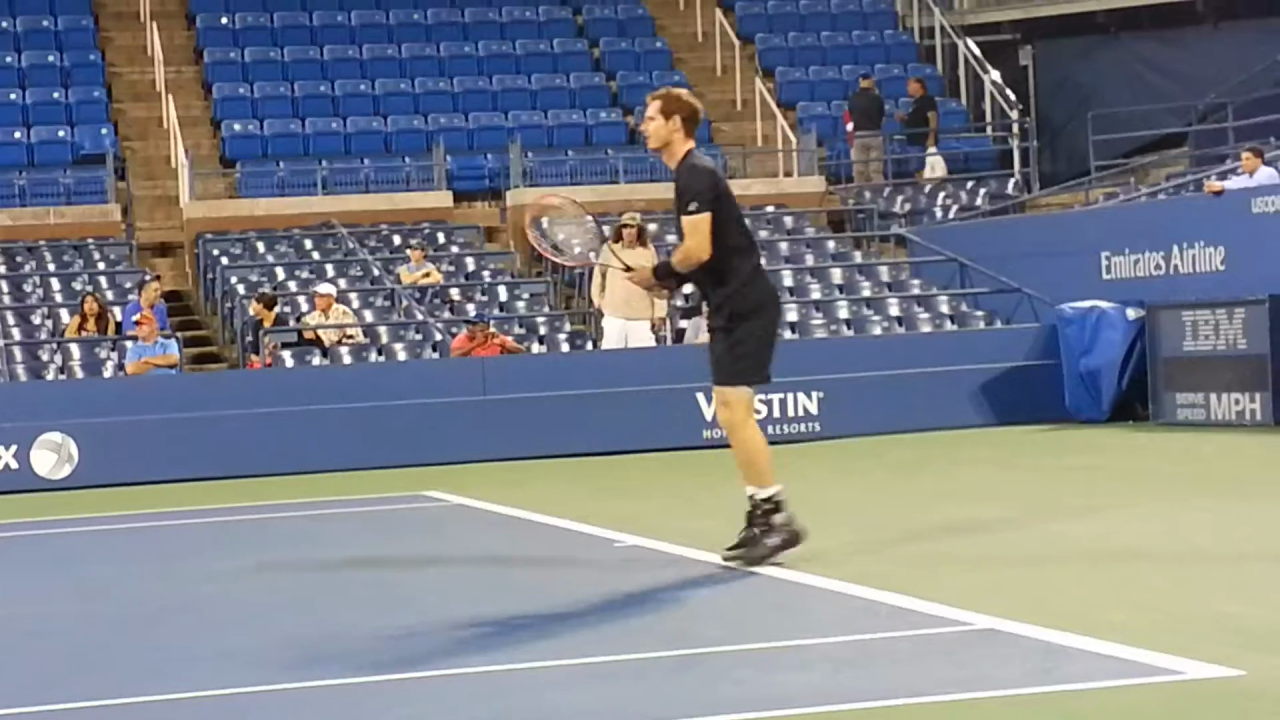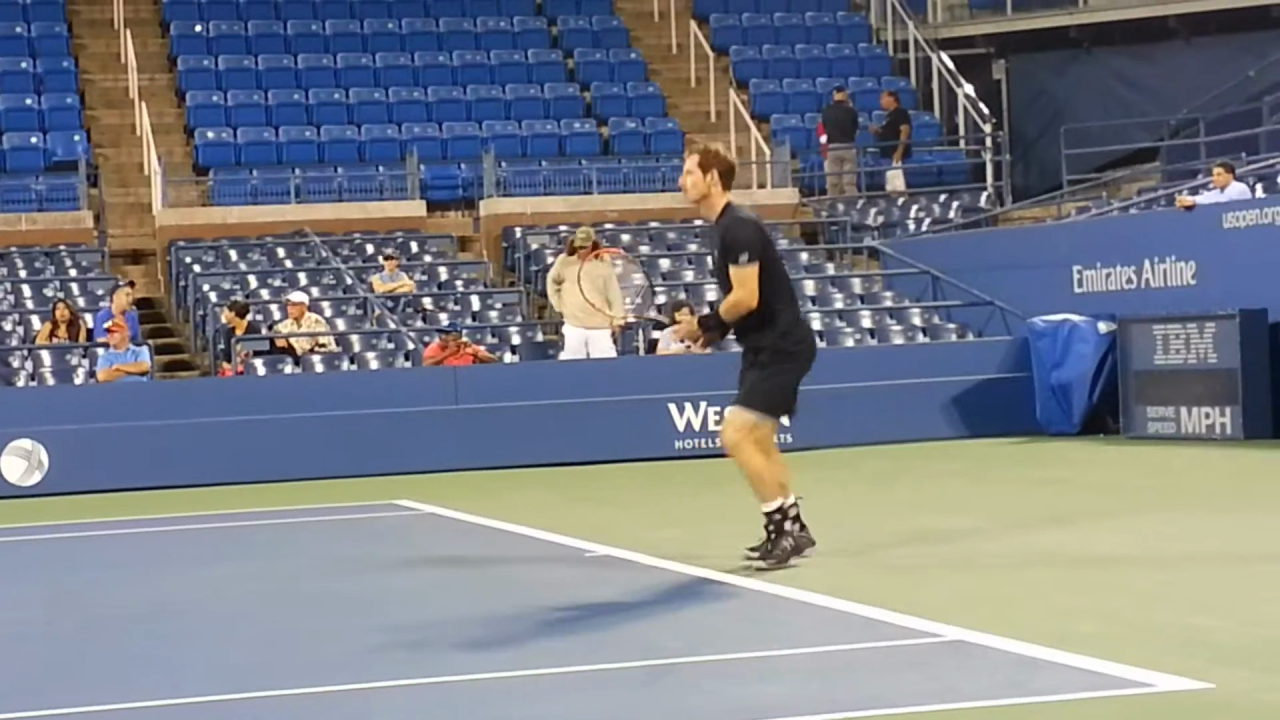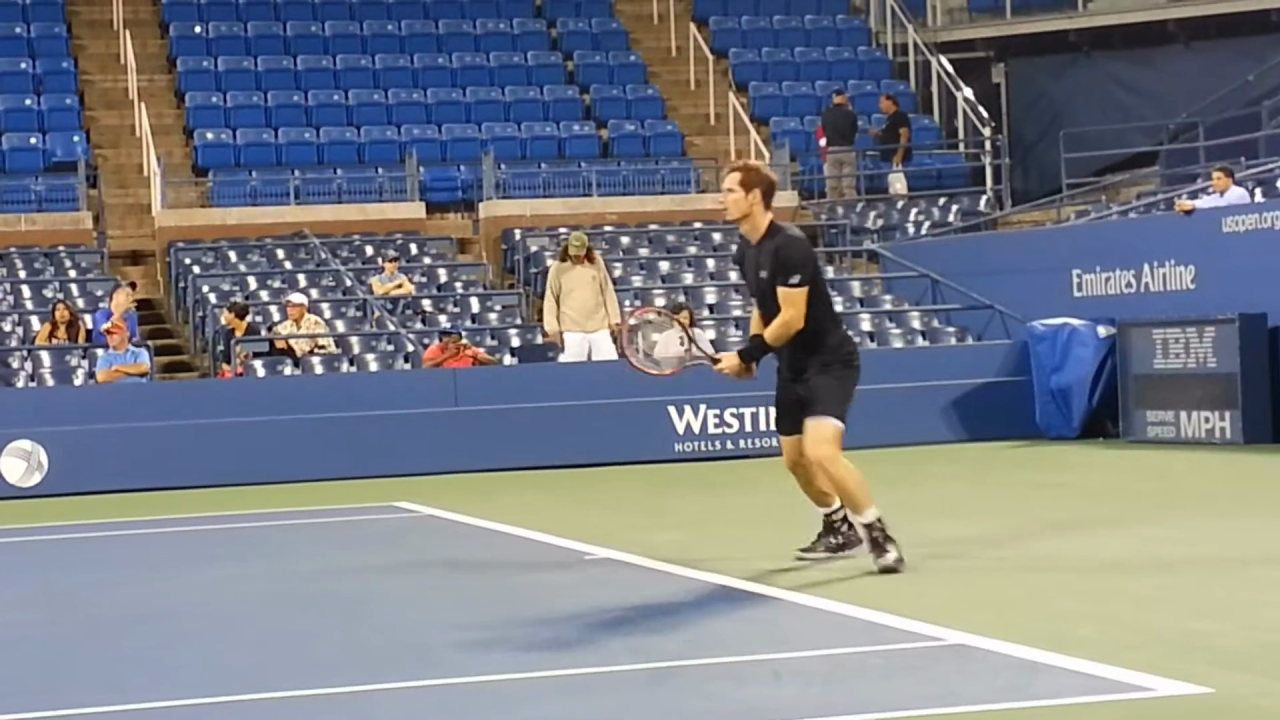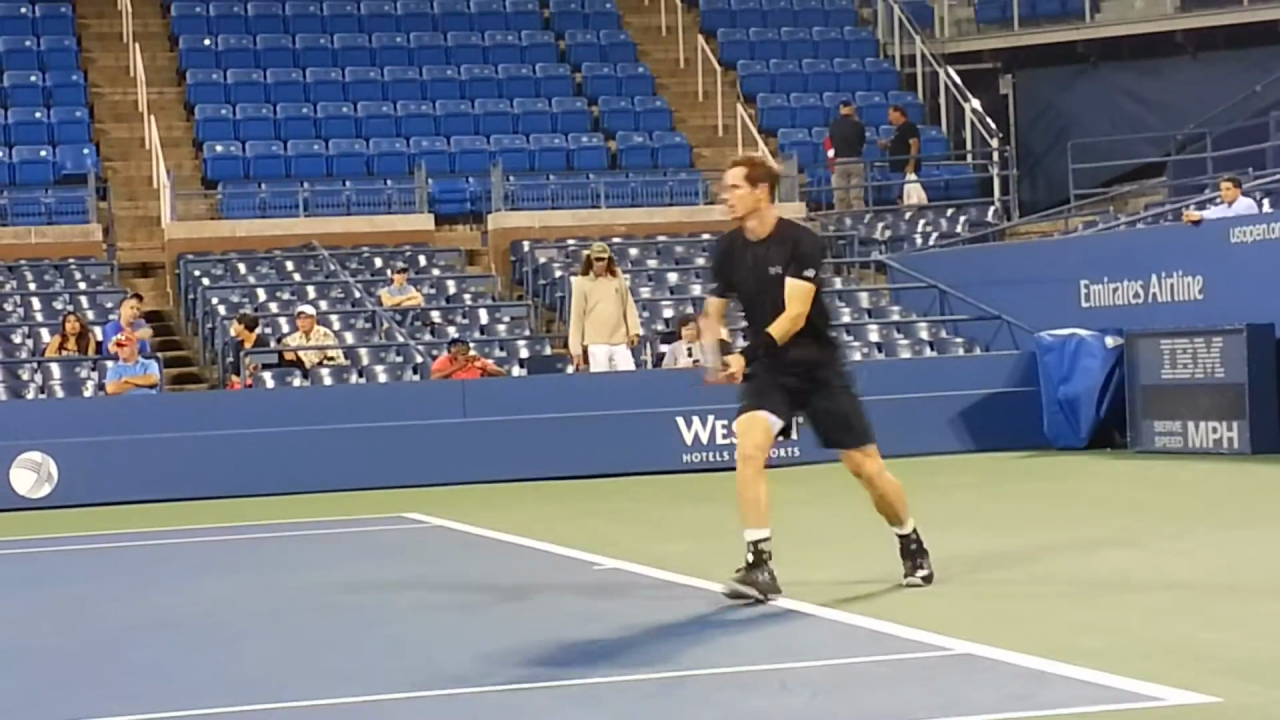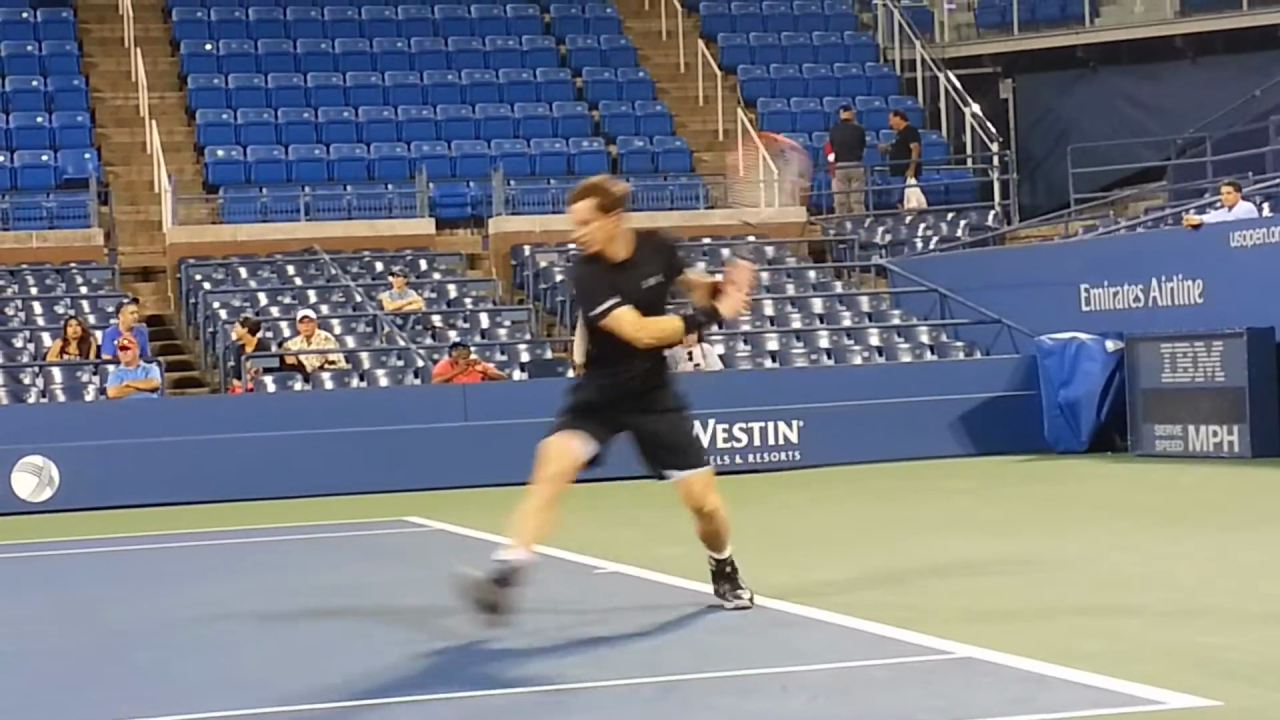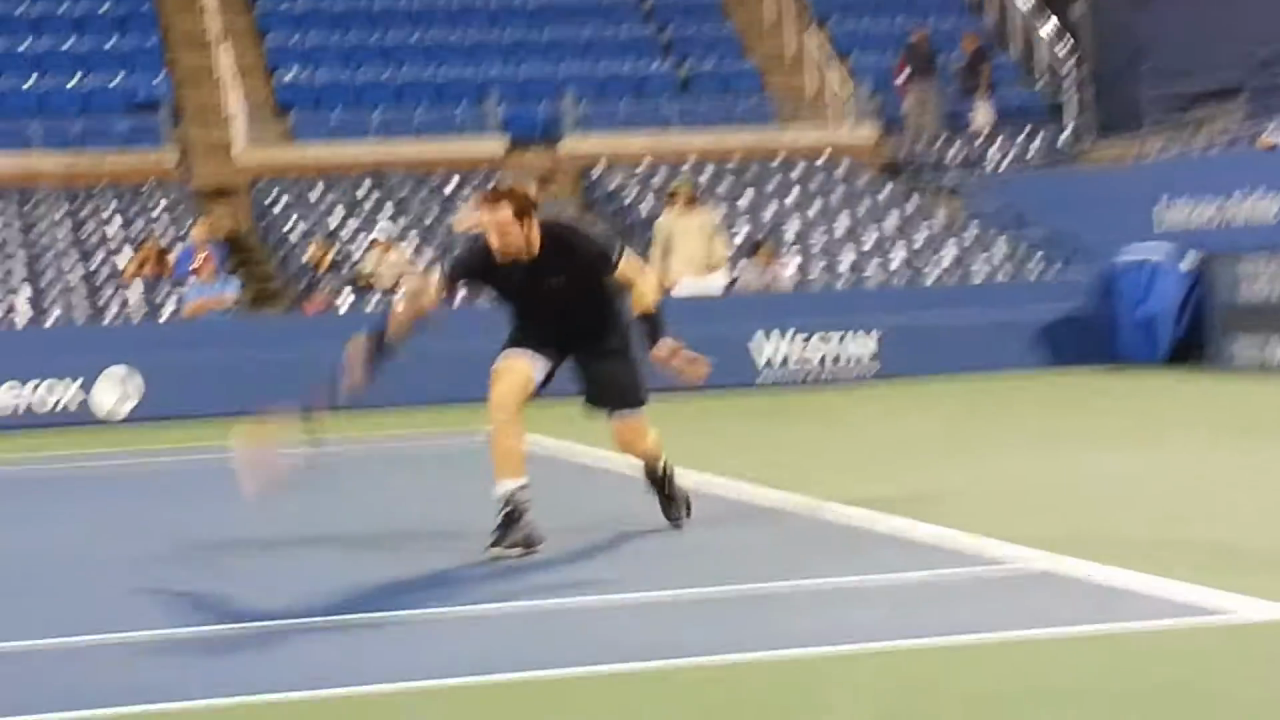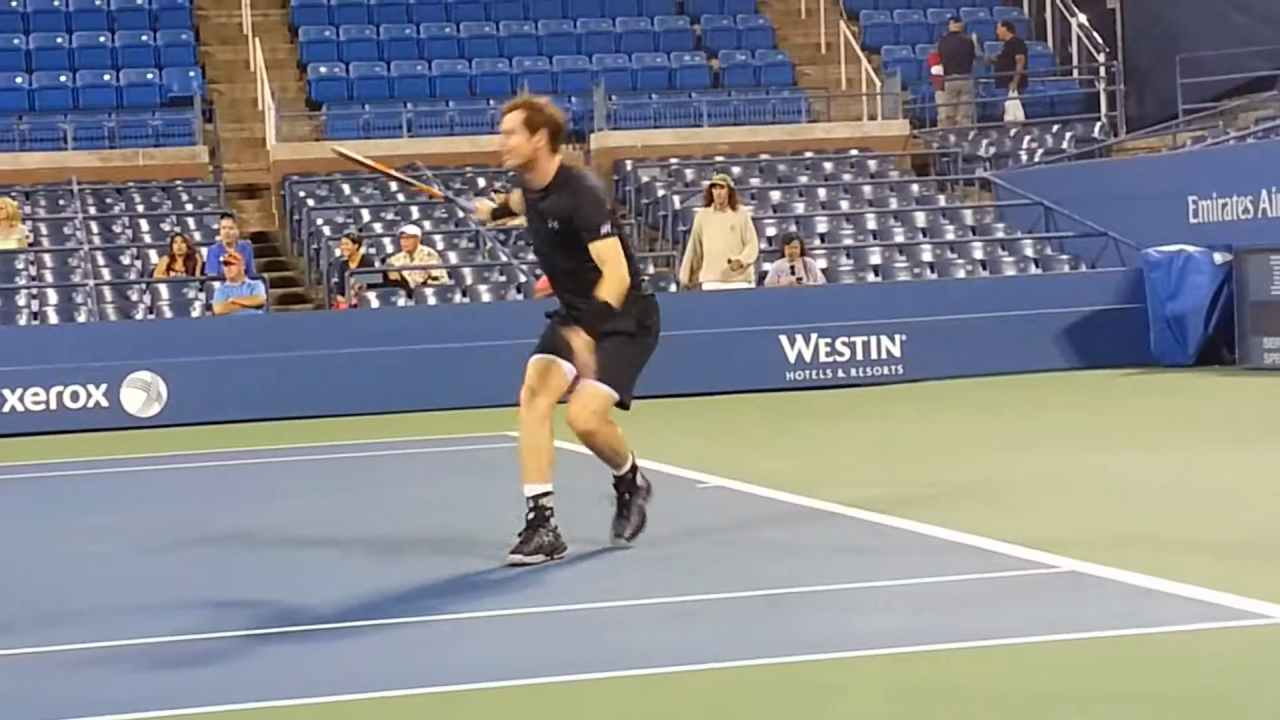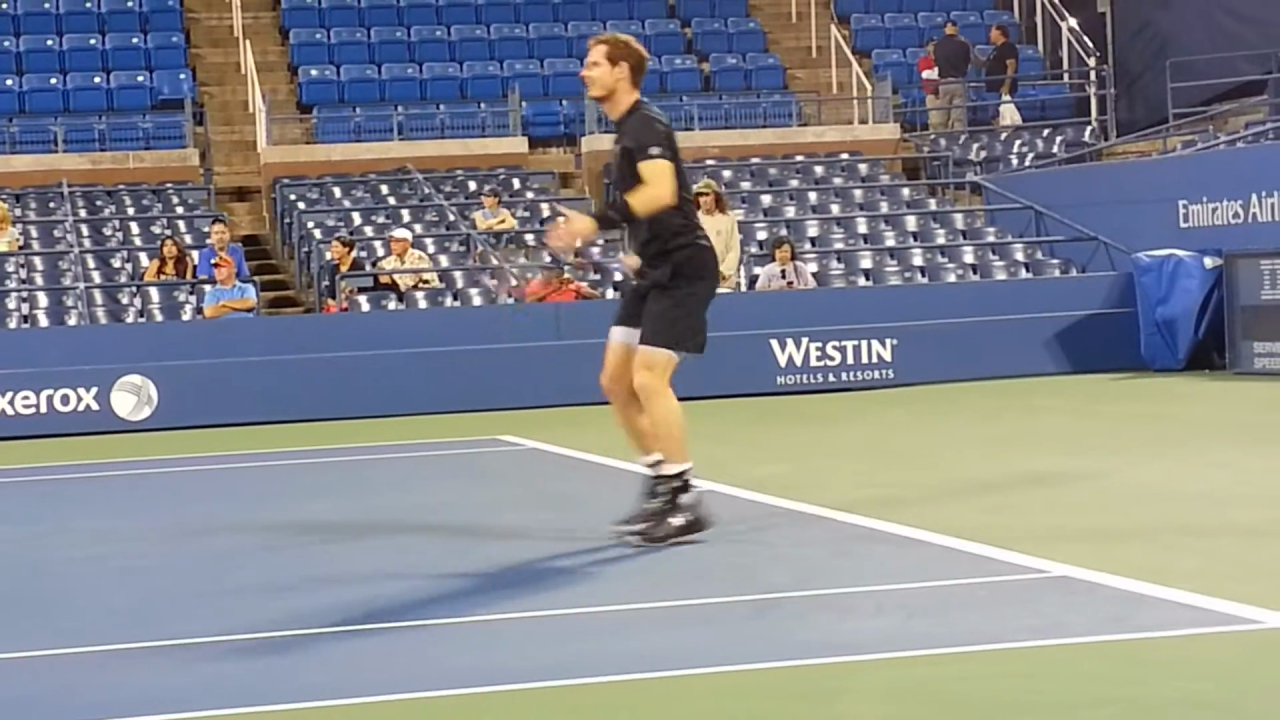
dt=0.4s
person 1, frame 1
left shoulder: (695, 174)
right shoulder: (692, 173)
left elbow: (697, 250)
left wrist: (656, 273)
right wrist: (666, 277)
left hip: (746, 309)
right hip: (731, 308)
left knee: (735, 412)
right knee: (729, 417)
left ankle: (775, 517)
right ankle: (762, 520)
person 1, frame 2
left shoulder: (737, 227)
right shoulder: (722, 226)
left elbow: (748, 298)
left wrist: (706, 324)
right wrist: (713, 328)
left hip: (782, 347)
right hip: (765, 347)
left knee: (738, 438)
right knee: (755, 441)
left ankle: (786, 527)
right ankle: (786, 527)
person 1, frame 3
left shoulder: (789, 247)
right shoulder: (746, 250)
left elbow: (792, 321)
left wrist: (747, 355)
right wrist: (748, 355)
left hip: (830, 362)
right hip: (793, 367)
left knee: (820, 449)
right knee: (794, 458)
left ankle: (880, 537)
right ankle: (840, 525)
person 1, frame 4
left shoulder: (800, 241)
right shoulder: (726, 249)
left elbow: (796, 313)
right elbow: (713, 313)
left wrist: (749, 355)
right wrist: (716, 358)
left hip: (819, 370)
right hip: (766, 375)
left knee: (868, 469)
right knee: (748, 450)
left ankle: (912, 545)
right ankle: (759, 566)
person 1, frame 5
left shoulder: (659, 247)
right shoulder: (588, 276)
left elbow: (691, 289)
right elbow: (642, 334)
left wrist: (722, 287)
right wrist: (713, 314)
left hip: (652, 394)
right hip: (598, 393)
left knee: (704, 499)
right knee: (552, 470)
left ankle: (724, 572)
right ankle: (503, 578)
person 1, frame 6
left shoulder: (572, 243)
right shoulder: (479, 255)
left elbow: (638, 276)
right elbow: (424, 296)
left wrist: (658, 339)
right wrist: (377, 343)
left hip: (598, 328)
right hip: (538, 331)
left knee: (633, 438)
right knee: (504, 395)
left ankle: (662, 477)
right ankle: (515, 519)
person 1, frame 7
left shoulder: (582, 195)
right shoulder: (530, 184)
left elbow: (617, 274)
left wrist: (587, 331)
right wrist: (498, 208)
left hip: (624, 318)
right hip: (572, 315)
left knee: (586, 417)
right knee: (533, 398)
left ankle: (630, 481)
right ankle: (540, 525)
person 1, frame 8
left shoulder: (645, 124)
right shoulder: (630, 128)
left elbow: (662, 191)
left wrist: (596, 222)
left hip: (683, 270)
right hip: (657, 270)
left knee: (646, 380)
right knee: (616, 378)
left ankle: (681, 504)
right ankle: (663, 485)
